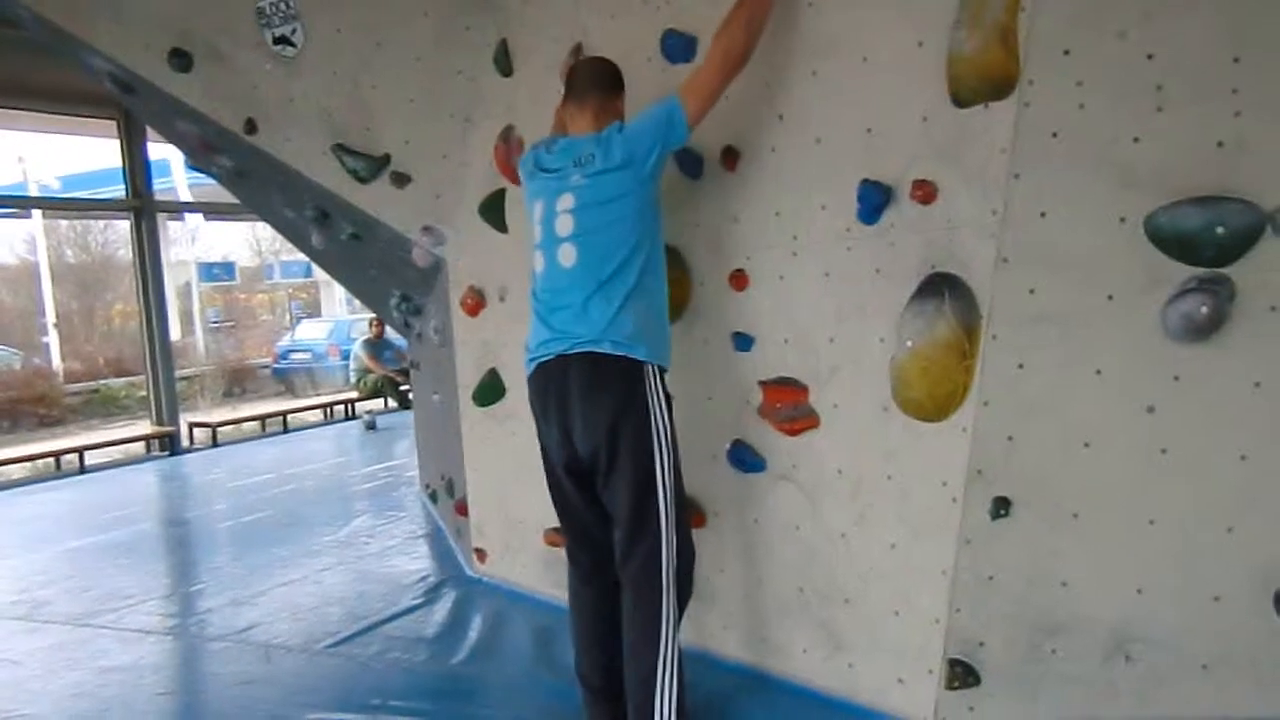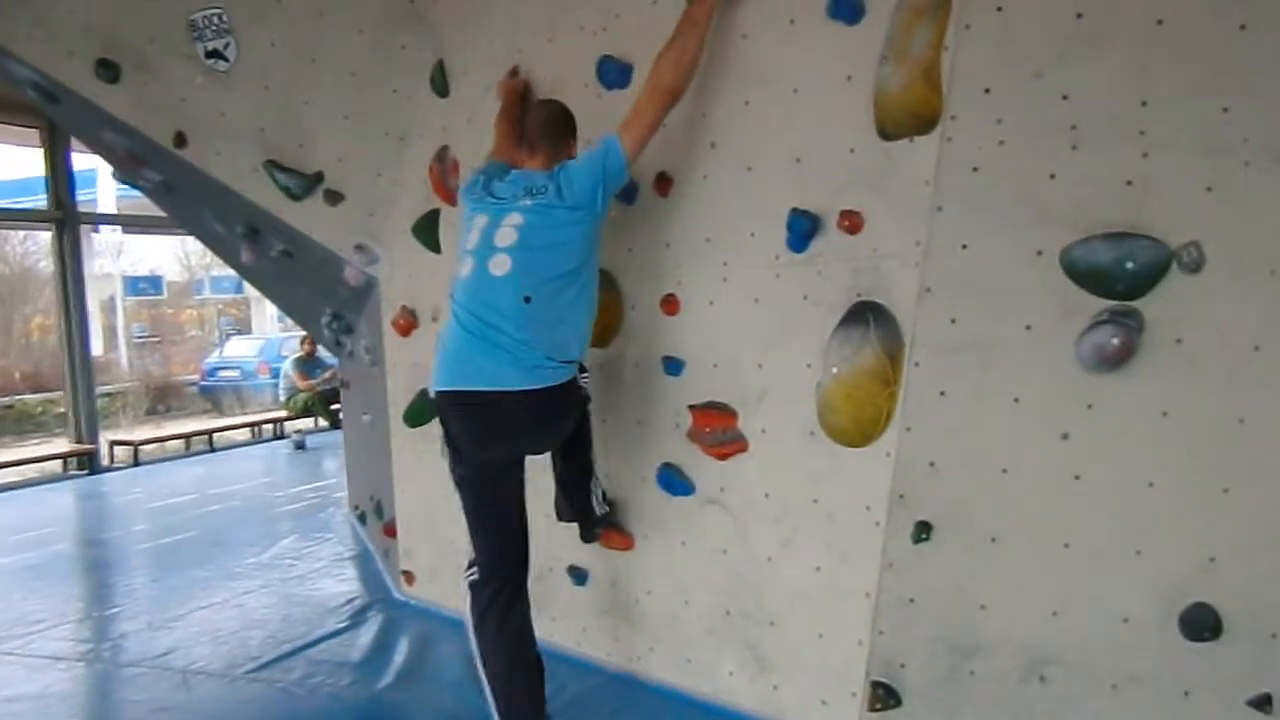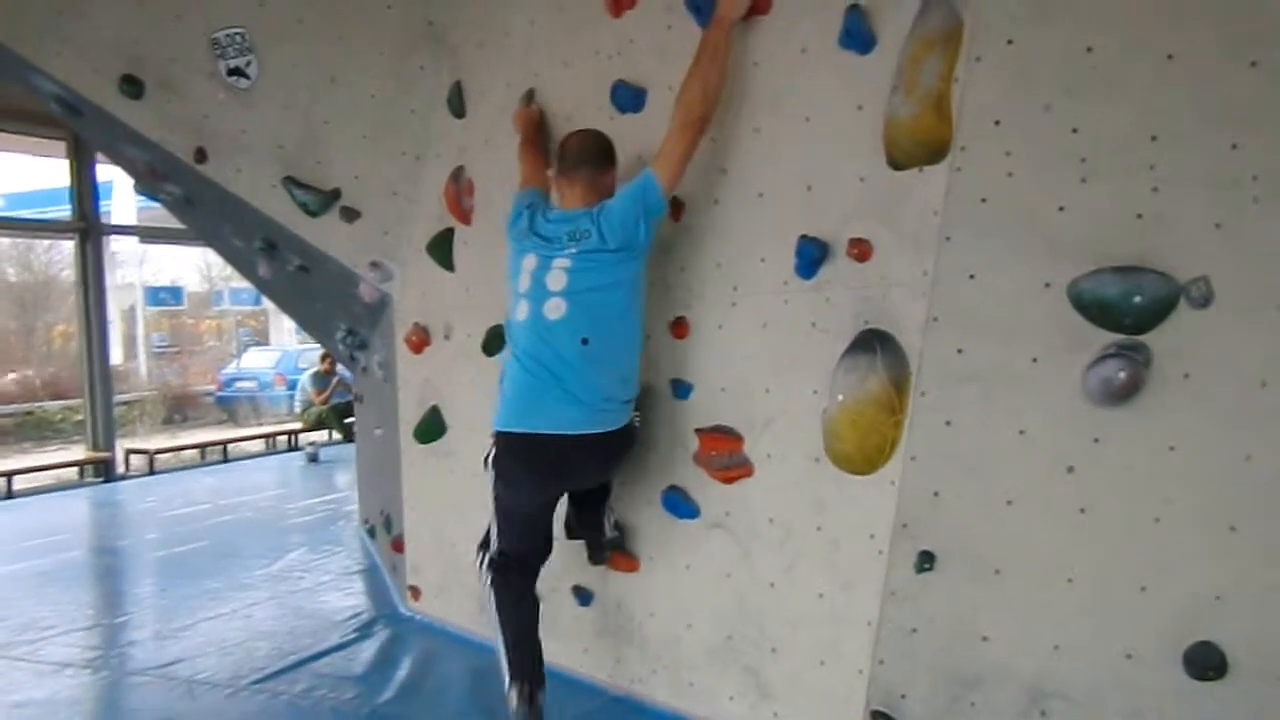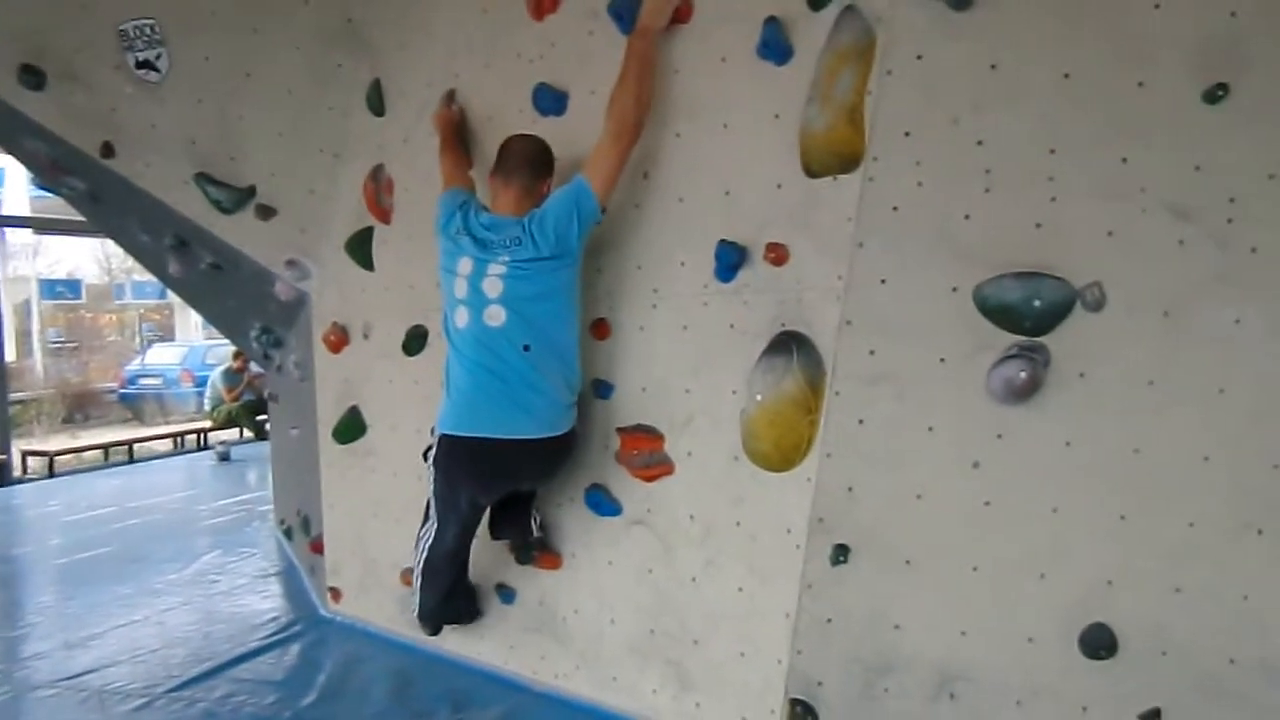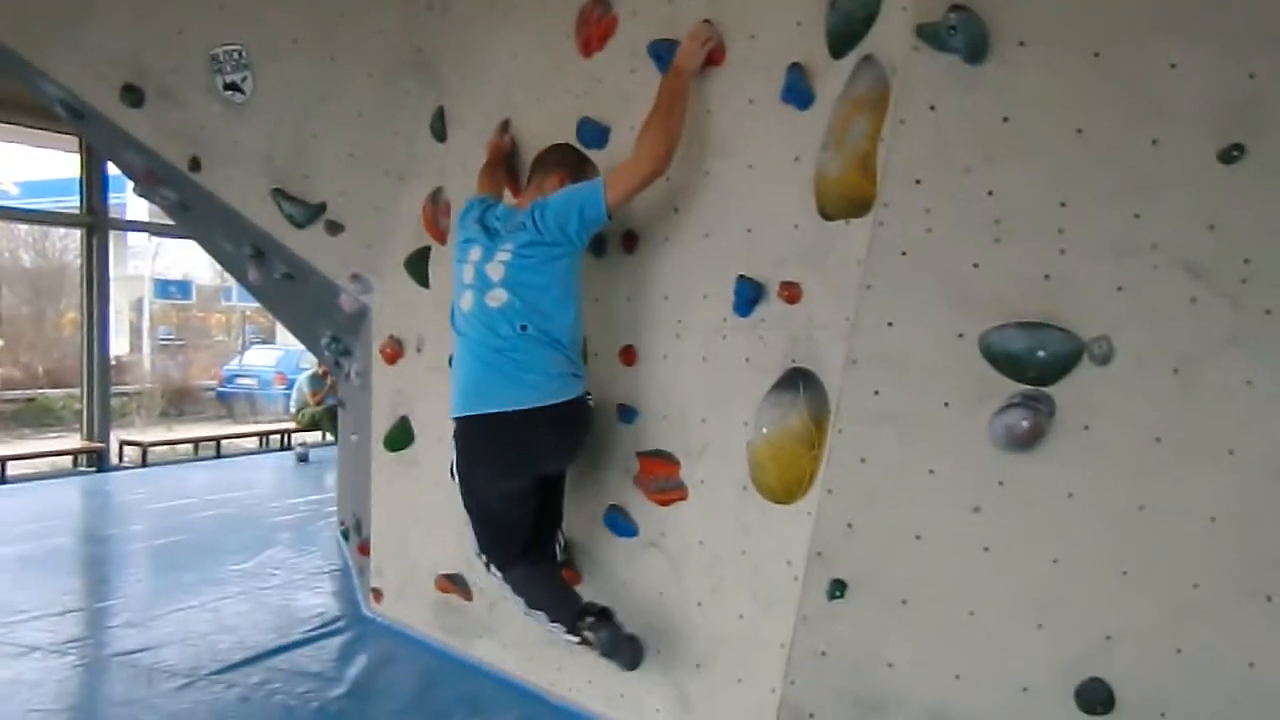
dt=1s
person 1, frame 1
left shoulder: (537, 165)
right shoulder: (630, 147)
right elbow: (726, 58)
left wrist: (571, 85)
left hip: (549, 382)
right hip: (616, 375)
left knee: (590, 555)
right knee: (654, 561)
person 1, frame 2
left shoulder: (480, 191)
right shoulder: (580, 186)
left elbow: (503, 152)
right elbow: (661, 92)
left wrist: (510, 106)
left hip: (464, 404)
right hip: (541, 406)
left knee: (495, 574)
right ankle: (586, 509)
person 1, frame 3
left shoulder: (526, 226)
right shoulder: (622, 226)
left elbow: (533, 169)
right elbow: (690, 122)
left wrist: (530, 132)
left hip: (523, 443)
right hip: (601, 443)
left knee: (510, 555)
right ankle: (595, 529)
person 1, frame 4
left shoulder: (456, 228)
right shoulder: (555, 233)
left elbow: (454, 165)
right elbow: (621, 131)
left wrist: (450, 129)
left hip: (466, 441)
right hip: (545, 443)
left knee: (446, 531)
left ankle: (436, 611)
right ankle: (519, 528)
person 1, frame 5
left shoulder: (475, 222)
right shoulder: (557, 218)
left elbow: (491, 184)
right elbow: (650, 160)
left wrist: (496, 156)
right wrist: (681, 68)
left hip: (483, 425)
right hip: (556, 416)
left knee: (508, 552)
left ankle: (596, 626)
right ankle: (551, 553)
